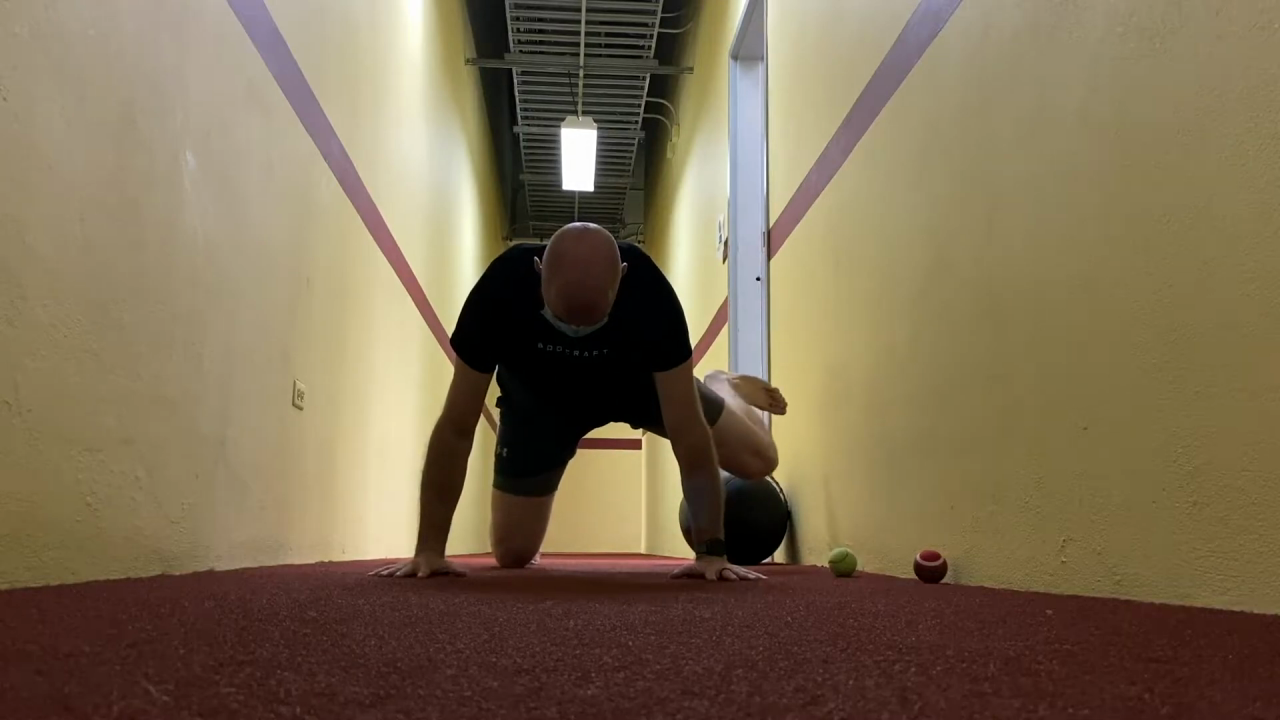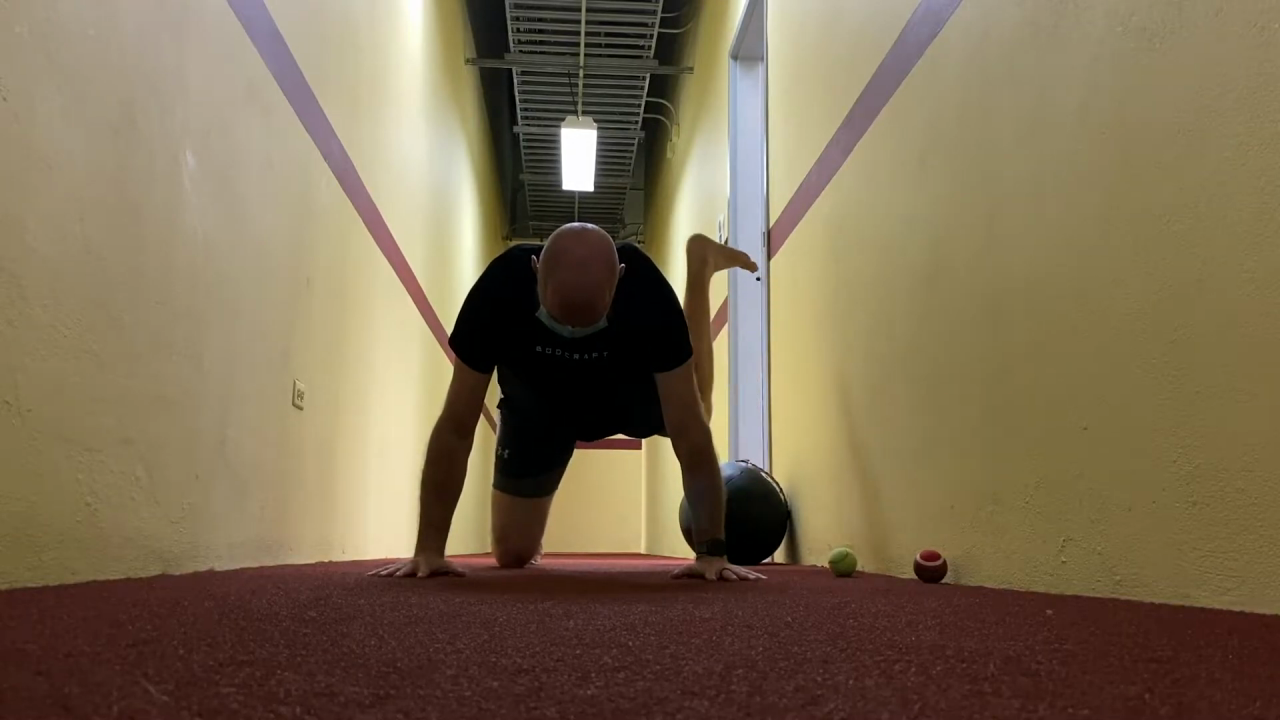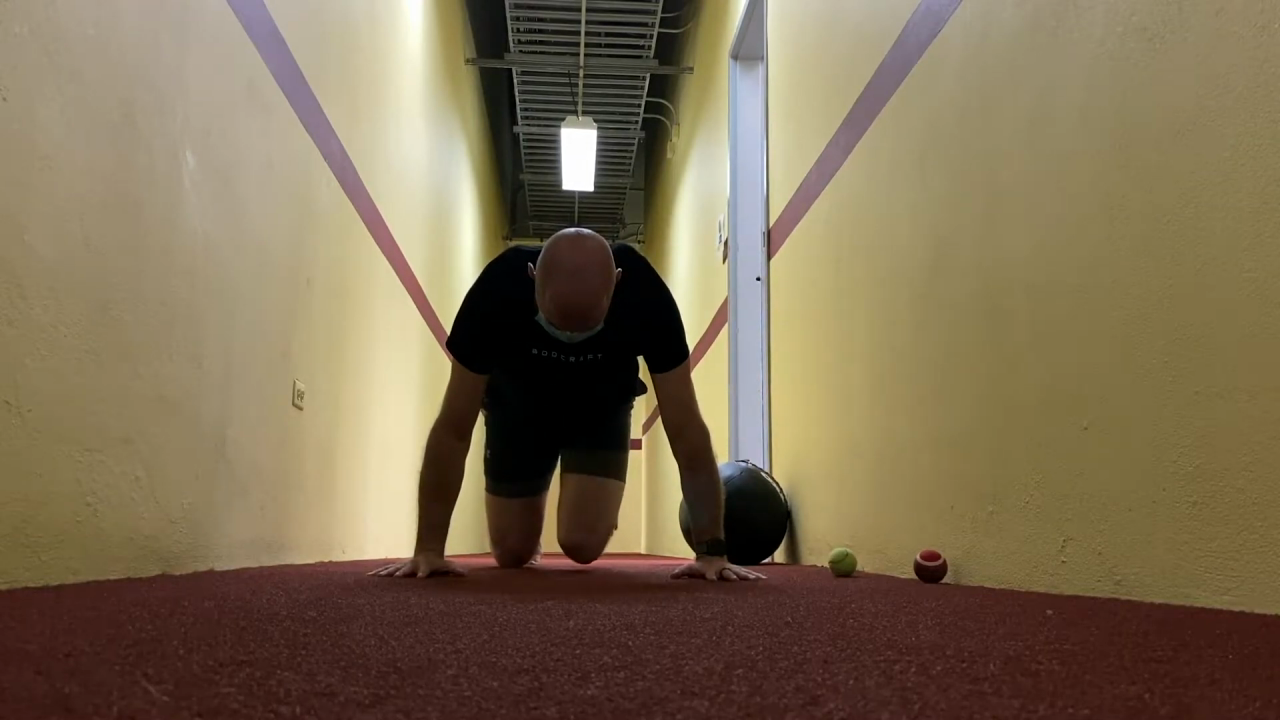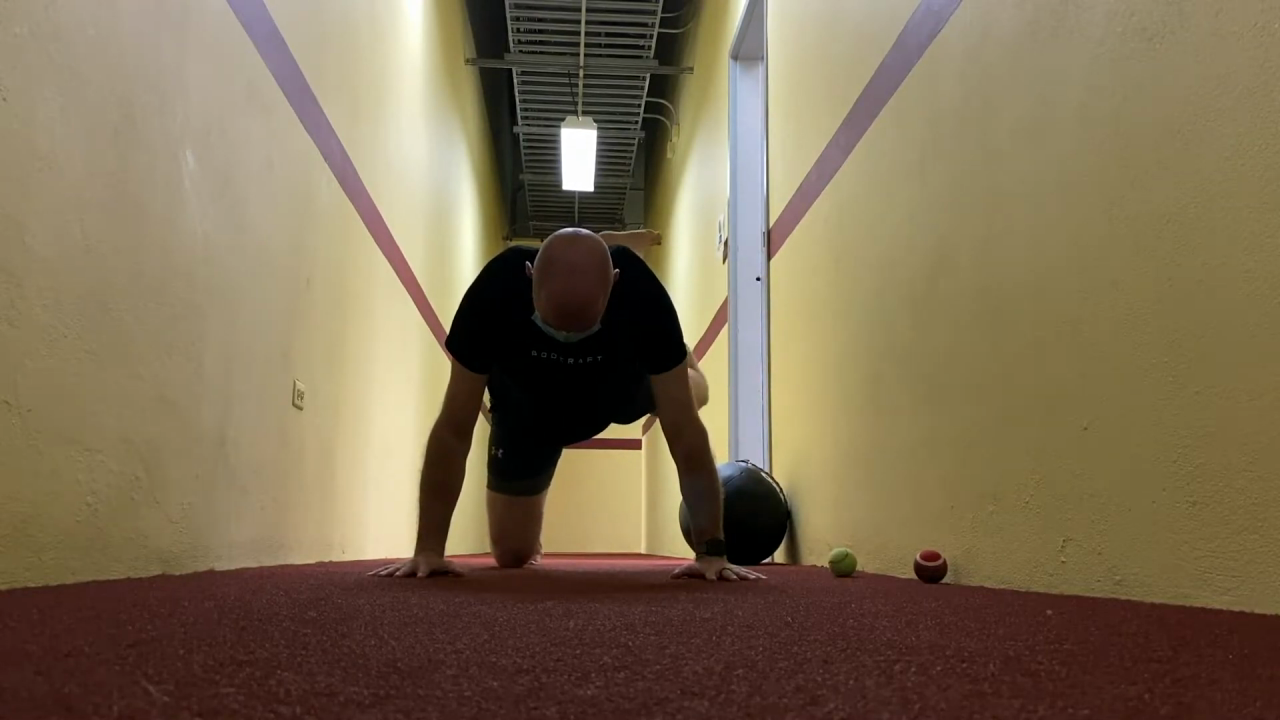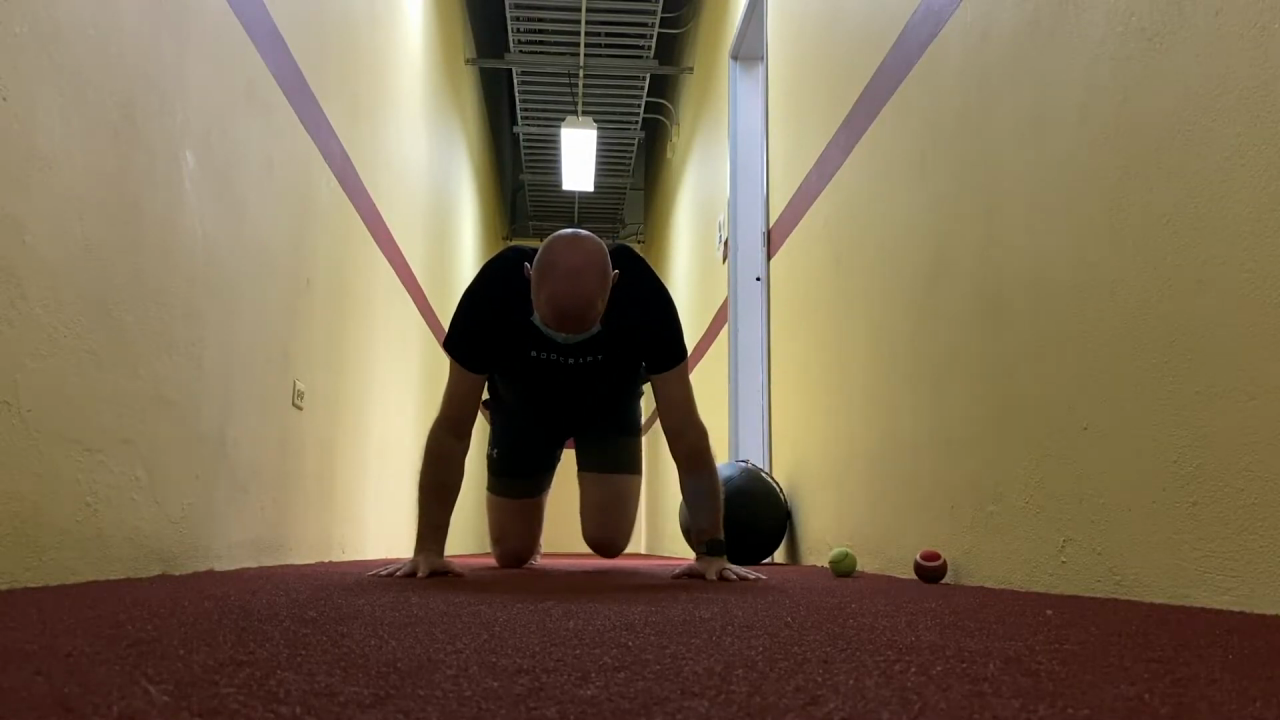
dt=1s
person 1, frame 1
left shoulder: (648, 290)
right shoulder: (502, 287)
left elbow: (687, 429)
right elbow: (457, 427)
left wrist: (711, 550)
right wrist: (429, 549)
left hip: (633, 381)
right hip: (538, 399)
left knee: (759, 460)
right knee: (512, 553)
left ankle: (724, 388)
person 1, frame 2
left shoulder: (646, 290)
right shoulder: (500, 287)
left elbow: (687, 430)
right elbow: (456, 427)
left wrist: (711, 550)
right wrist: (429, 549)
left hip: (629, 391)
right hip: (536, 406)
left knee: (699, 421)
right knee: (513, 554)
left ankle: (701, 263)
person 1, frame 3
left shoulder: (645, 292)
right shoulder: (498, 288)
left elbow: (685, 427)
right elbow: (454, 428)
left wrist: (711, 550)
right wrist: (429, 549)
left hip: (602, 406)
right hip: (519, 406)
left knee: (582, 546)
right knee: (512, 554)
right ankle: (531, 503)
person 1, frame 4
left shoulder: (641, 292)
right shoulder: (496, 289)
left elbow: (684, 429)
right elbow: (454, 428)
left wrist: (711, 550)
right wrist: (429, 549)
left hip: (618, 392)
right hip: (526, 410)
right knee: (512, 555)
person 1, frame 5
left shoulder: (642, 291)
right shoulder: (494, 288)
left elbow: (683, 427)
right elbow: (453, 428)
left wrist: (711, 551)
right wrist: (428, 550)
left hip: (609, 400)
right hip: (524, 405)
left knee: (607, 541)
right knee: (512, 555)
right ankle: (528, 504)
